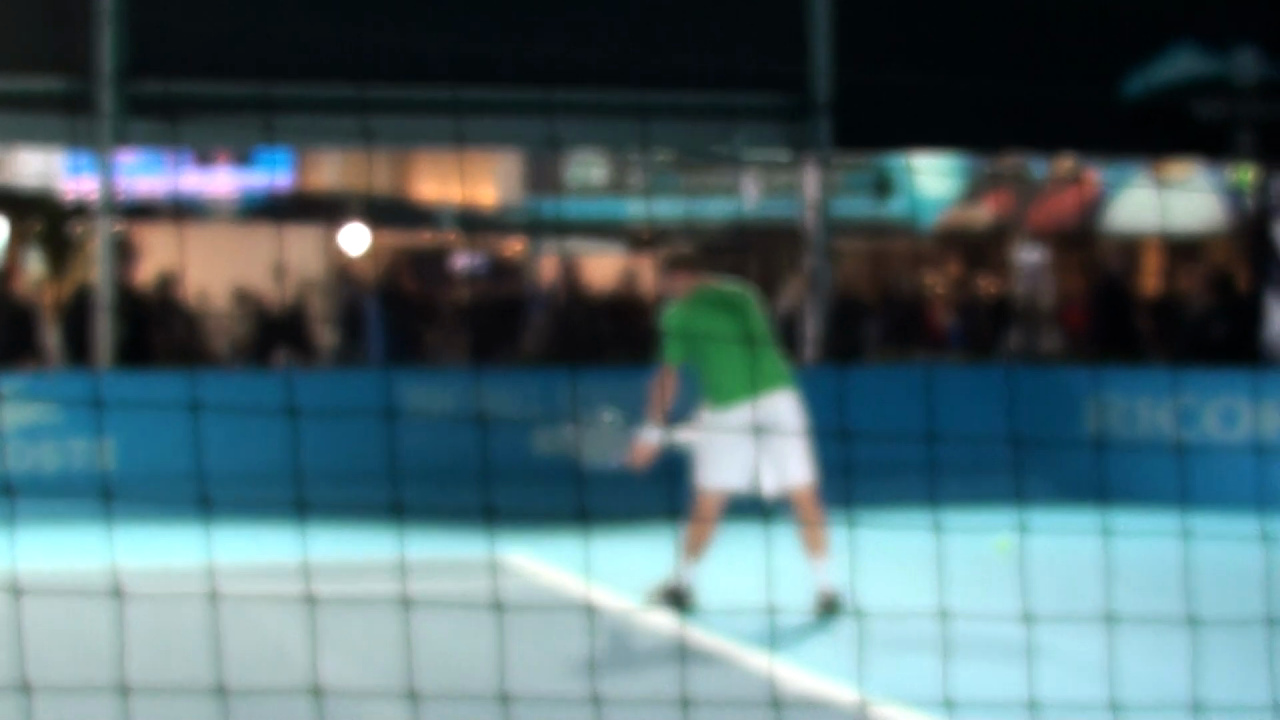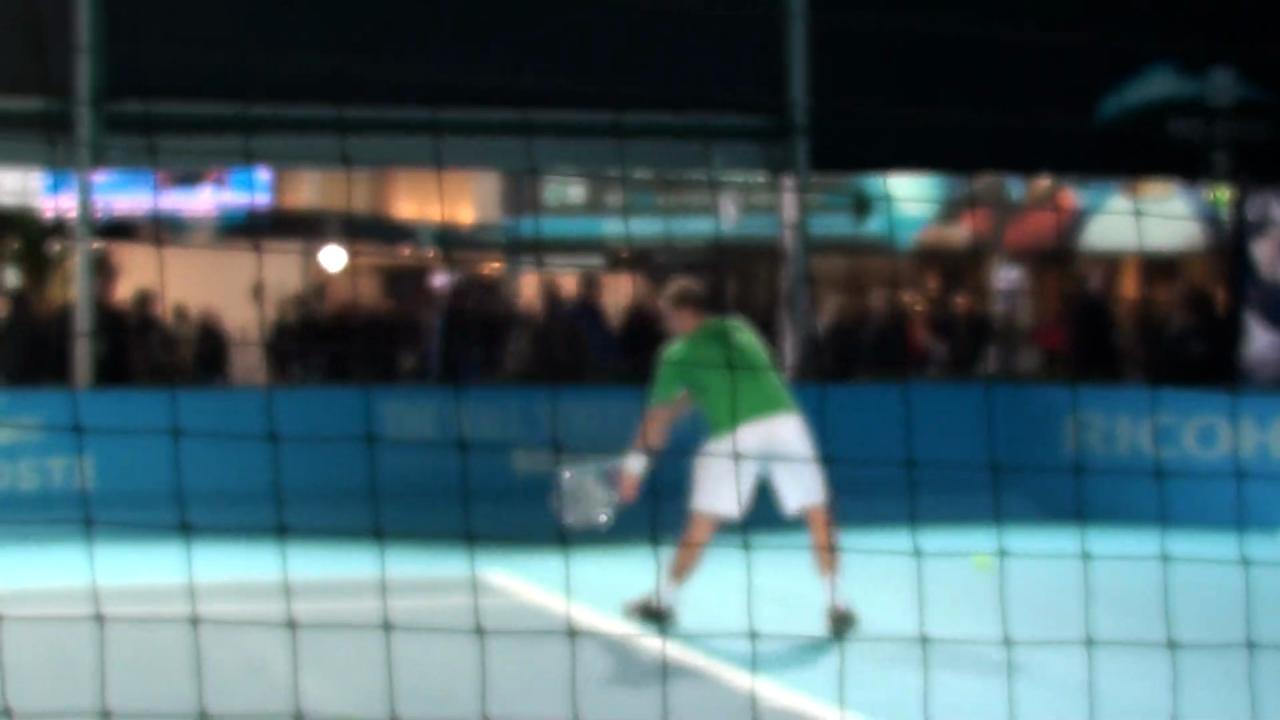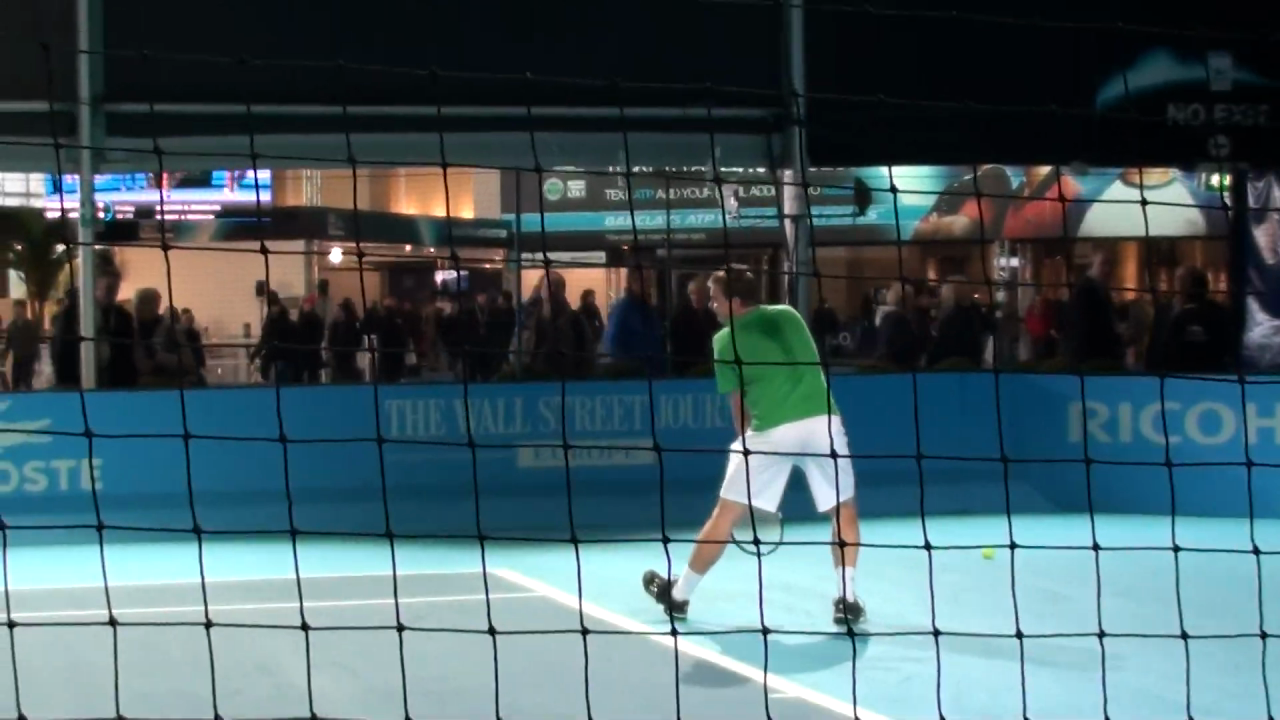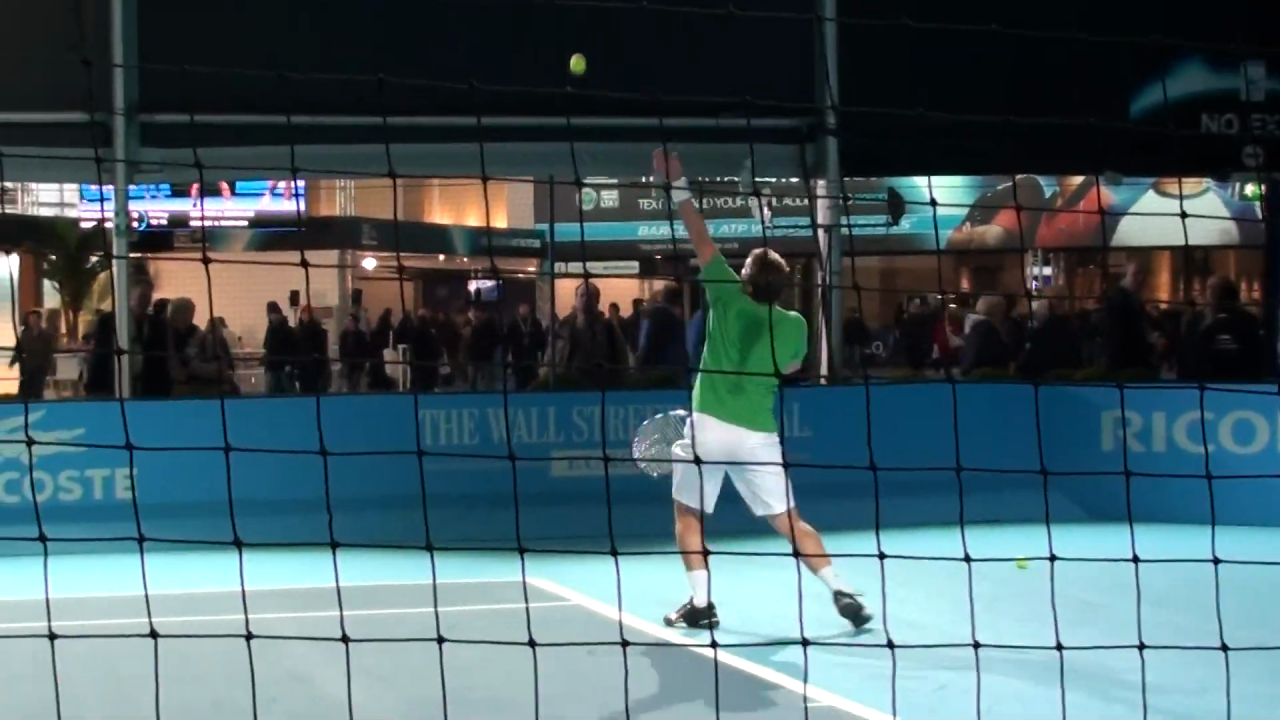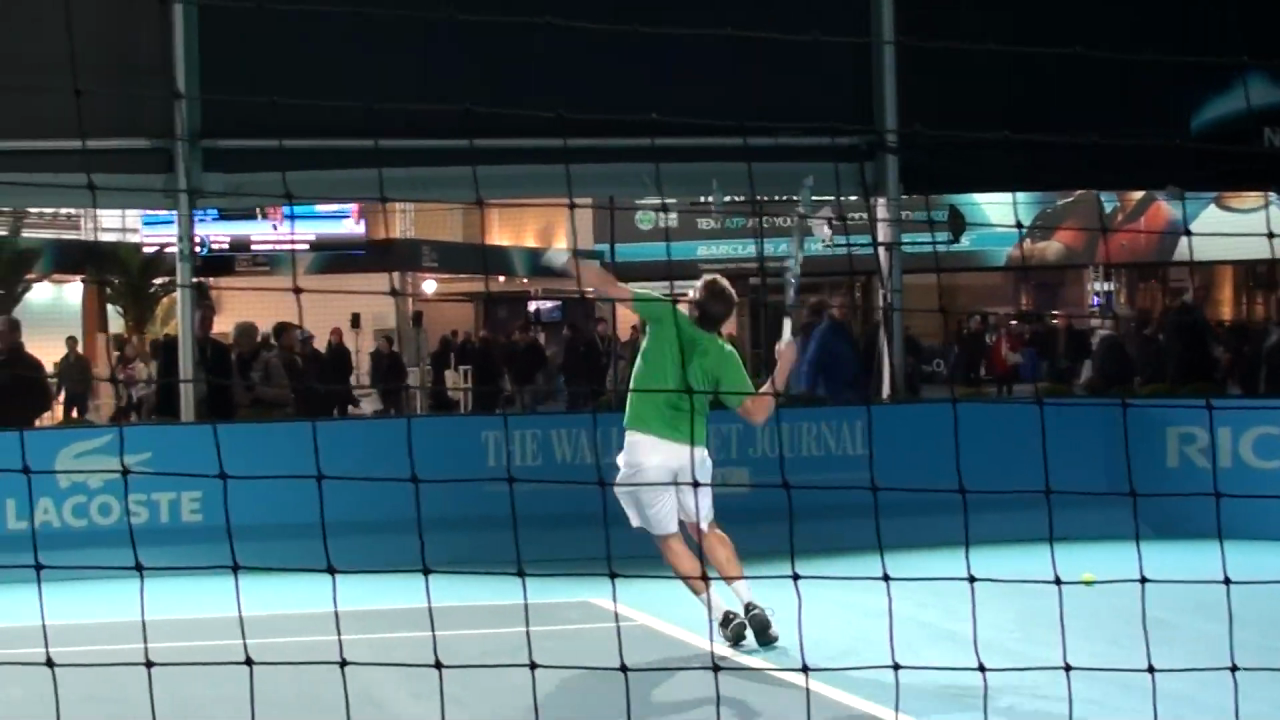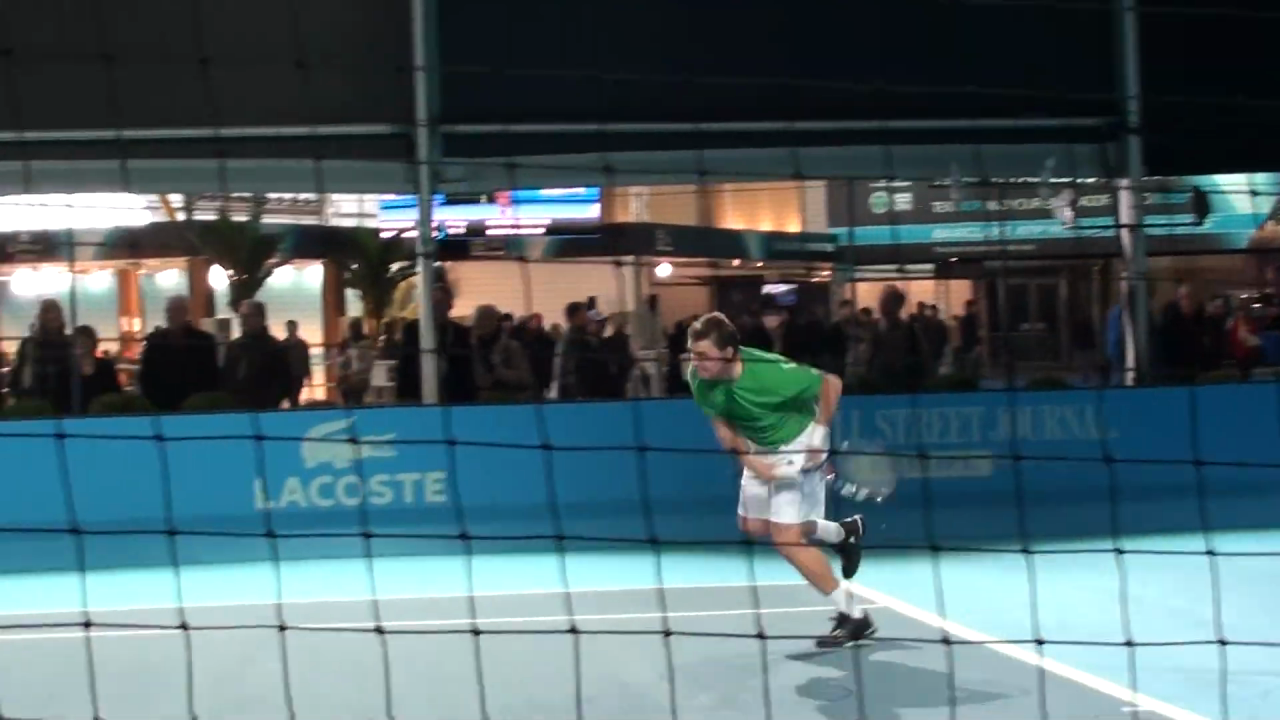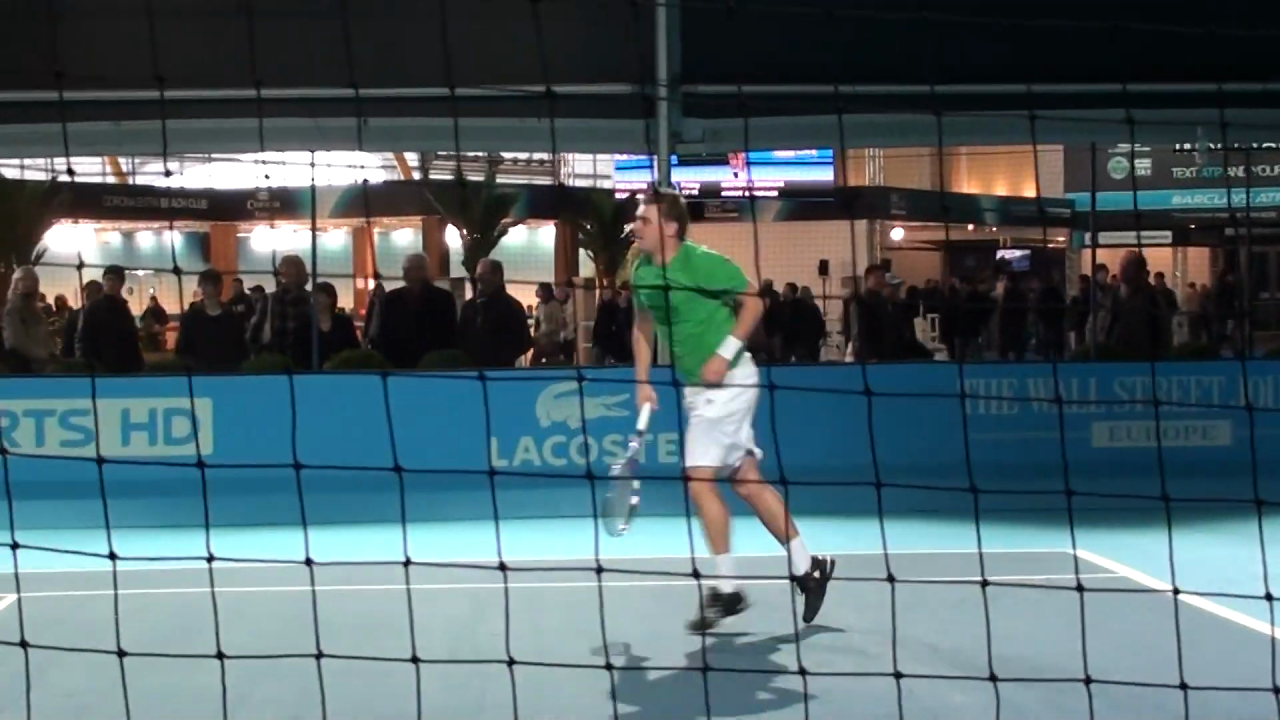
dt=0.5s
person 1, frame 1
left shoulder: (678, 312)
right shoulder: (743, 294)
left elbow: (667, 377)
left wrist: (652, 432)
left hip: (730, 409)
right hip: (778, 397)
left knee: (708, 502)
right knee: (804, 496)
left ankle: (680, 586)
right ankle: (825, 588)
person 1, frame 2
left shoulder: (676, 353)
right shoulder: (738, 328)
left elbow: (658, 416)
left wrist: (633, 465)
right wrist: (682, 399)
left hip: (738, 434)
right hip: (785, 423)
left knee: (701, 525)
right knee: (818, 517)
left ankle: (662, 604)
right ankle: (837, 608)
person 1, frame 3
left shoulder: (725, 340)
right shoulder: (790, 316)
left elbow: (739, 404)
left wrist: (745, 442)
left hip: (771, 432)
right hip: (823, 423)
left knee: (726, 514)
right knee: (843, 510)
left ankle: (678, 594)
right ankle: (847, 599)
person 1, frame 4
left shoulder: (727, 296)
right shoulder: (794, 325)
left elbow: (701, 240)
left wrist: (677, 185)
left hip: (707, 428)
right hip: (757, 438)
left knee: (687, 513)
right knee: (788, 521)
left ankle: (700, 602)
right ankle: (840, 591)
person 1, frame 5
left shoulder: (669, 318)
right shoulder: (722, 356)
left elbow: (611, 288)
right elbow: (758, 413)
left wrist: (564, 262)
right wrist: (783, 368)
left hip: (645, 448)
right hip: (690, 451)
left knee: (670, 539)
right knee: (707, 530)
left ankle: (724, 616)
right ankle: (750, 607)
person 1, frame 6
left shoulder: (771, 371)
right shoulder: (697, 376)
left elbow: (832, 385)
right elbow: (722, 427)
left wrist: (817, 438)
right wrist: (754, 458)
left hip: (798, 444)
right hip: (757, 449)
left knee: (785, 538)
right knee: (753, 526)
left ankle: (853, 615)
right ankle: (839, 533)
person 1, frame 7
left shoulder: (706, 263)
right shoulder: (642, 271)
left elbow: (754, 303)
right elbow: (643, 328)
left wrist: (725, 353)
right wrist: (643, 382)
left hip: (728, 384)
right hip: (697, 390)
left knee: (699, 483)
right knee: (749, 482)
left ankle: (725, 588)
right ankle: (806, 568)
